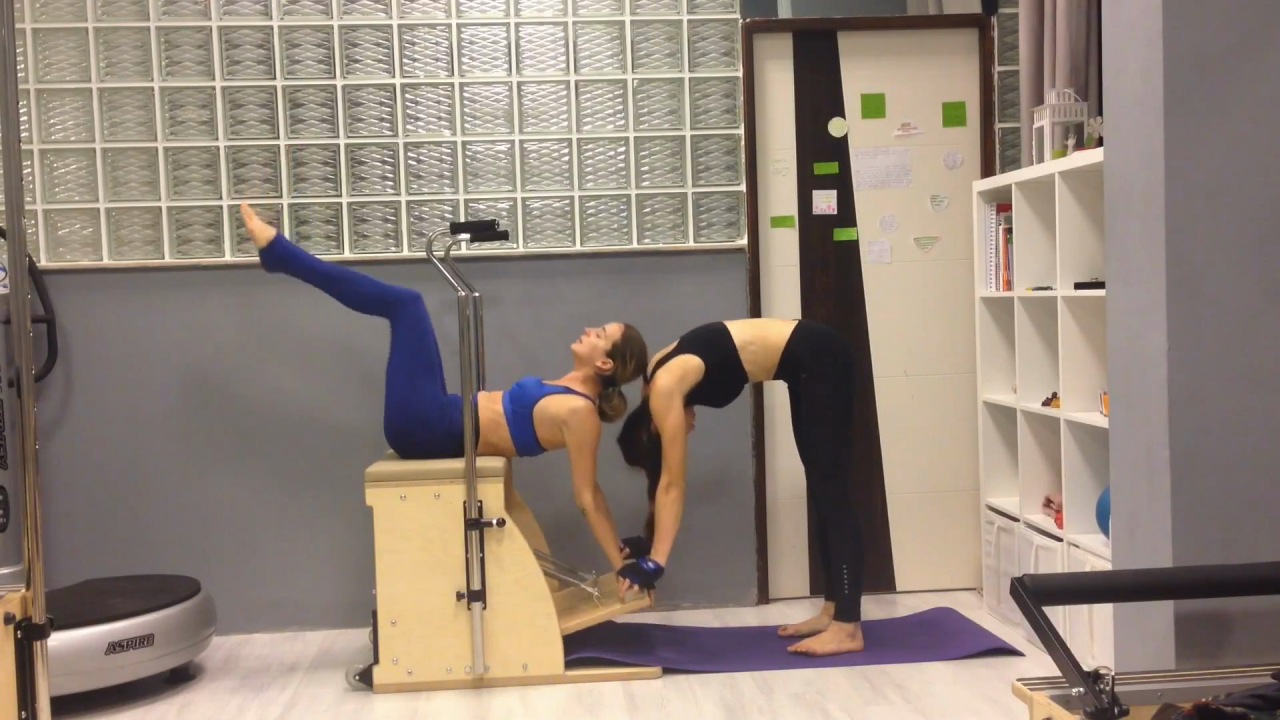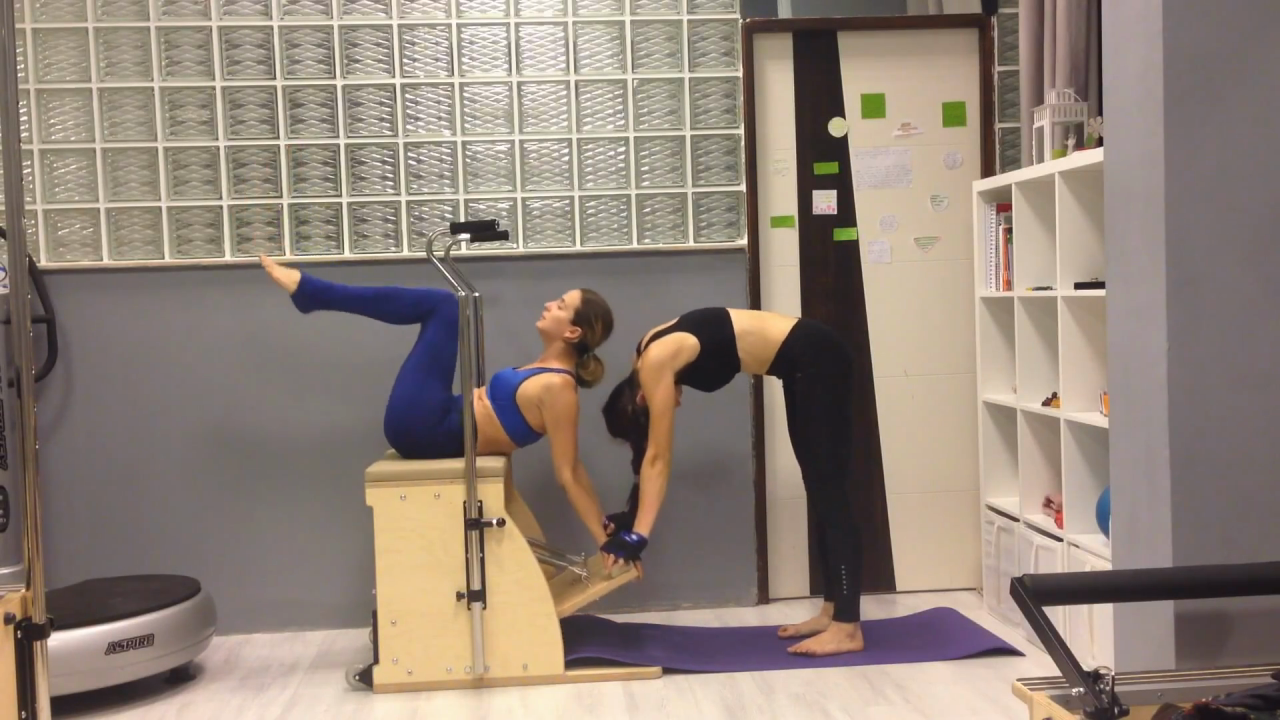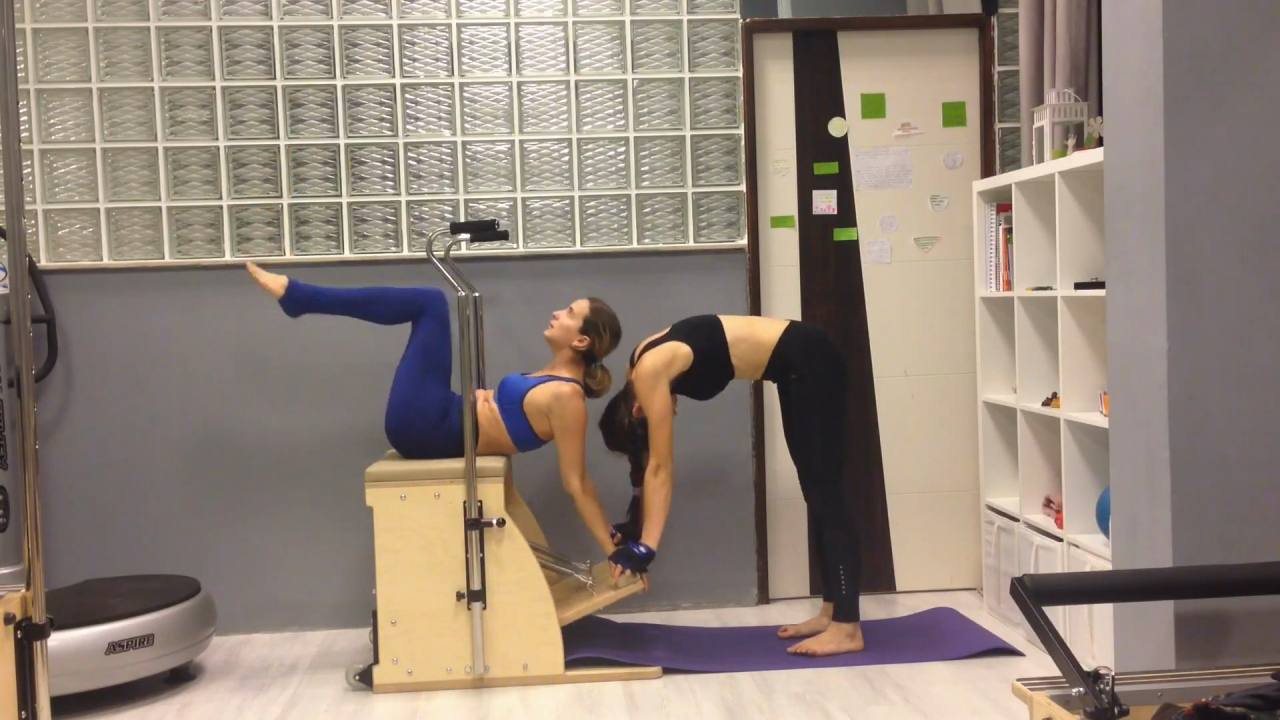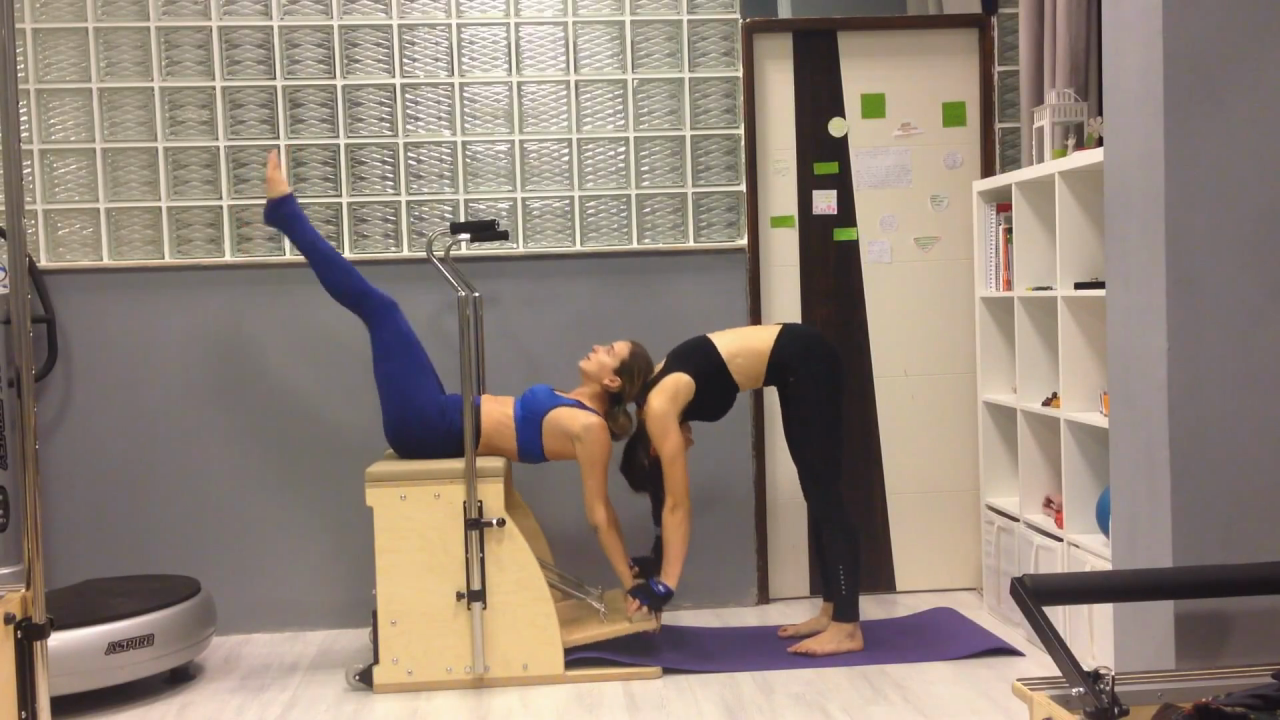
dt=0.4s
person 1, frame 1
left shoulder: (580, 413)
right shoulder: (570, 394)
left elbow: (588, 497)
left wrist: (622, 565)
left hip: (427, 430)
right hip: (439, 422)
left knee: (407, 305)
right knee: (407, 305)
left ankle: (278, 249)
right ankle: (280, 250)
person 1, frame 2
left shoulder: (558, 388)
right shoulder: (550, 370)
left elbow: (569, 474)
left wrist: (606, 542)
left hip: (423, 430)
right hip: (431, 428)
left knee: (442, 305)
right knee: (442, 305)
left ankle: (306, 288)
right ankle: (308, 289)
person 1, frame 3
left shoulder: (567, 397)
right shoulder: (554, 378)
left elbow: (577, 483)
left wrist: (613, 551)
left hip: (426, 432)
right hip: (435, 427)
left knee: (430, 305)
right knee: (430, 304)
left ankle: (294, 292)
right ankle: (295, 293)
person 1, frame 4
left shoulder: (590, 428)
right shoulder: (576, 408)
left elbow: (600, 515)
left wrist: (633, 586)
left hip: (429, 430)
right hip: (441, 424)
left knee: (380, 311)
right knee: (380, 310)
left ankle: (285, 209)
person 2, frame 1
left shoulder: (664, 388)
right shoulder: (660, 379)
left elbow: (672, 485)
right elbow: (665, 479)
left wrist: (653, 562)
right wrist: (649, 542)
left hip: (820, 360)
right hip: (808, 363)
left knee: (830, 493)
right knee: (821, 492)
left ankle: (848, 628)
right ankle: (833, 612)
person 2, frame 2
left shoulder: (656, 362)
right shoulder: (652, 354)
left elbow: (657, 458)
right elbow: (654, 455)
left wrist: (637, 534)
right wrist: (632, 517)
left hip: (817, 360)
right hip: (805, 363)
left knee: (828, 494)
right knee: (821, 493)
left ankle: (847, 629)
right ankle: (833, 612)
person 2, frame 3
left shoulder: (650, 373)
right shoulder: (644, 364)
left elbow: (660, 468)
right elbow: (653, 464)
left wrist: (645, 546)
right wrist: (636, 525)
left hip: (811, 362)
right hip: (799, 365)
left knee: (824, 494)
right knee: (817, 493)
left ankle: (847, 628)
right ankle: (832, 613)
person 2, frame 4
left shoulder: (659, 410)
right shoulder: (655, 402)
left elbow: (677, 505)
right elbow: (669, 503)
left wrist: (664, 584)
right wrist: (656, 562)
left hip: (808, 362)
right hip: (797, 363)
left knee: (823, 495)
right knee: (817, 494)
left ankle: (847, 628)
right ankle: (833, 612)
